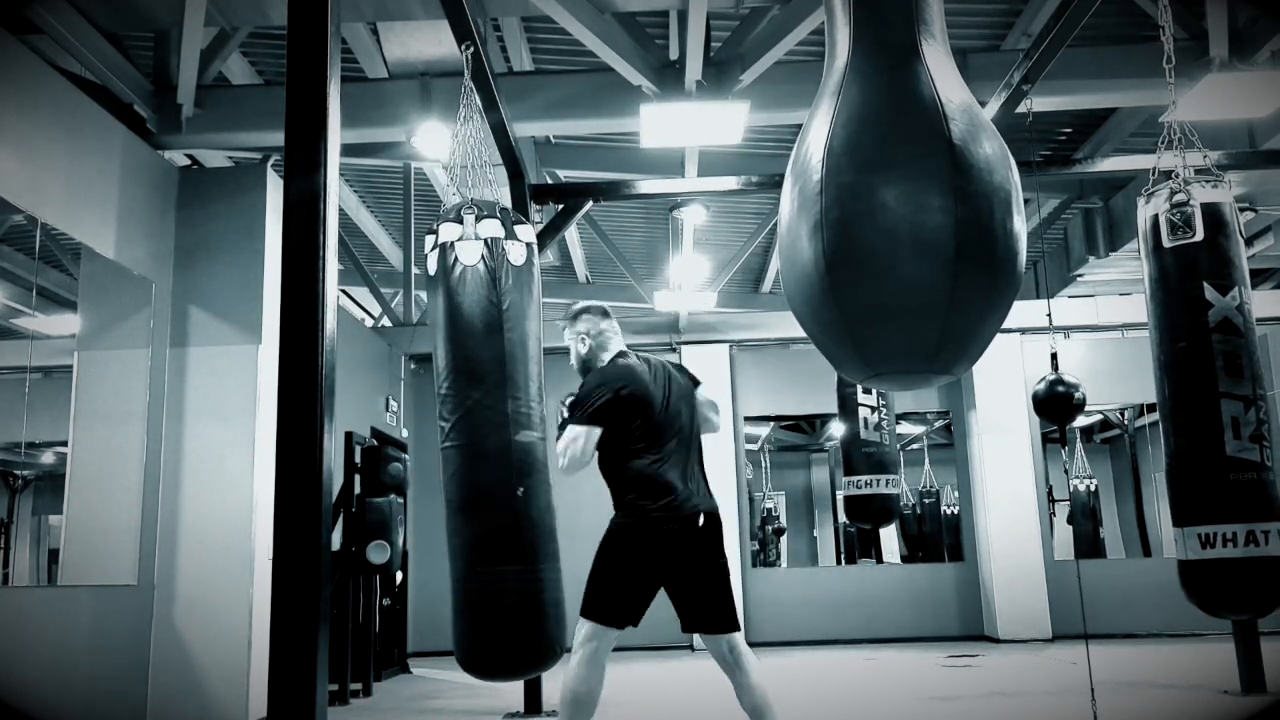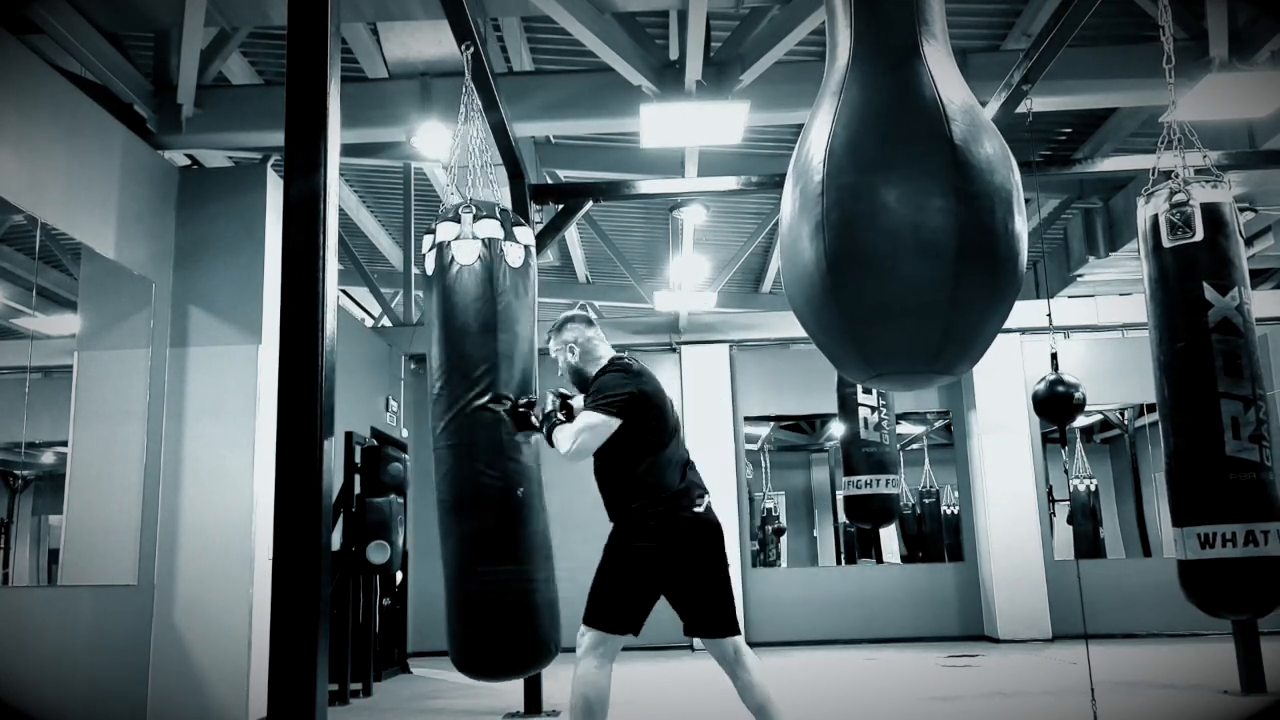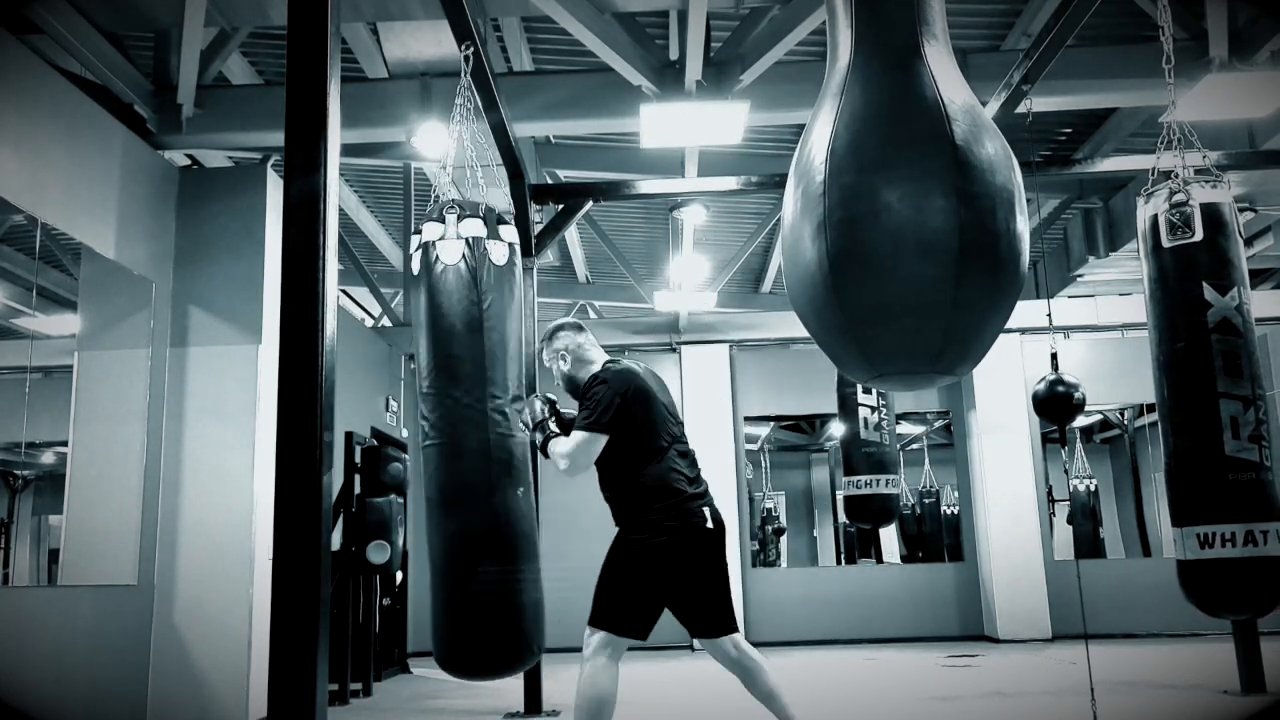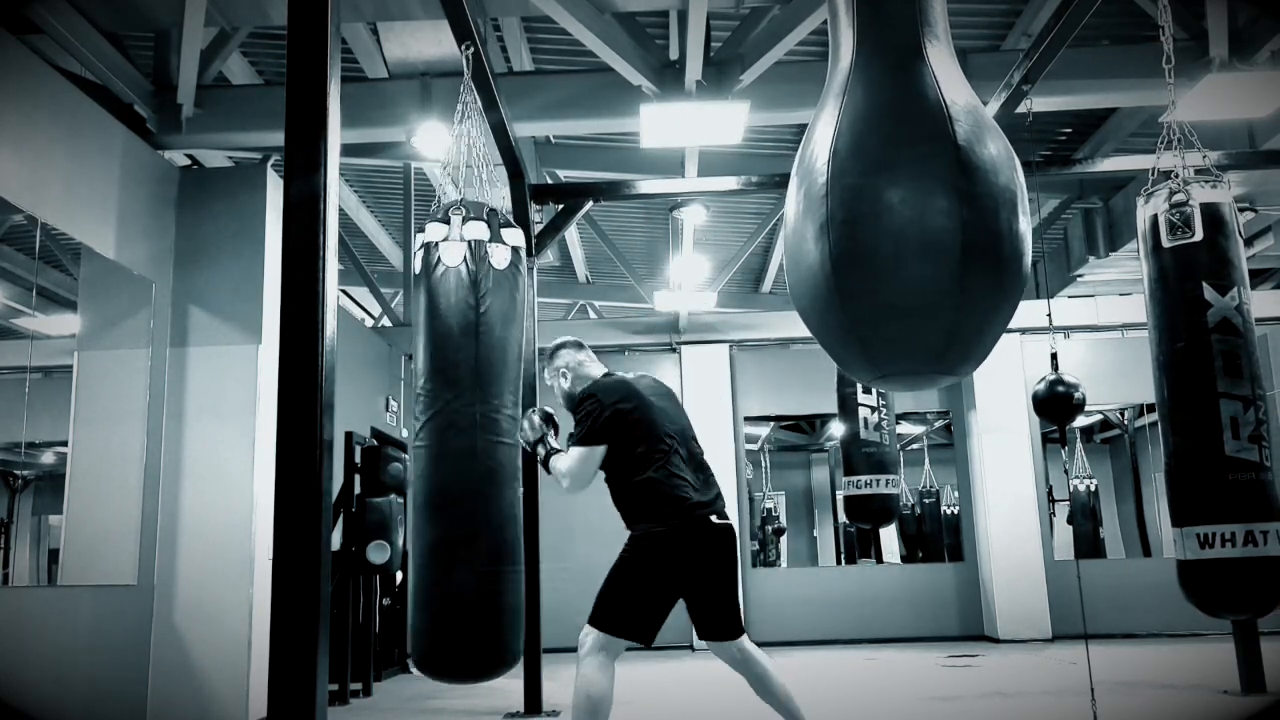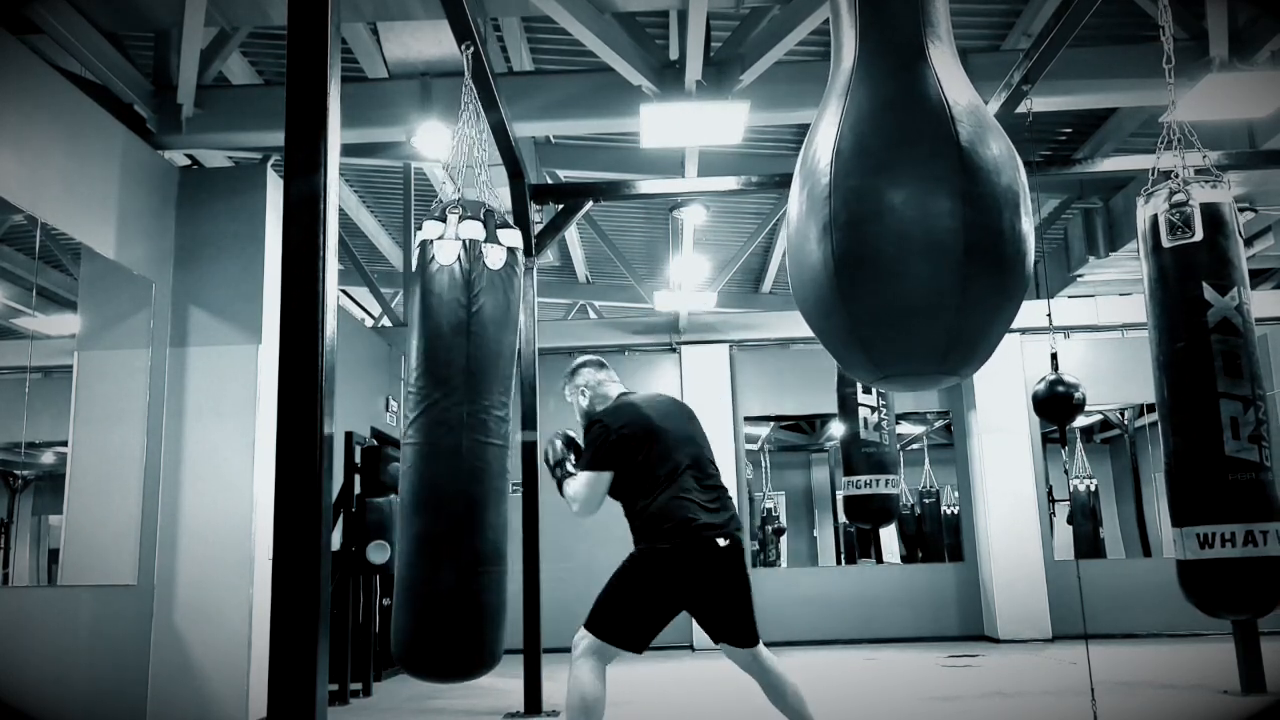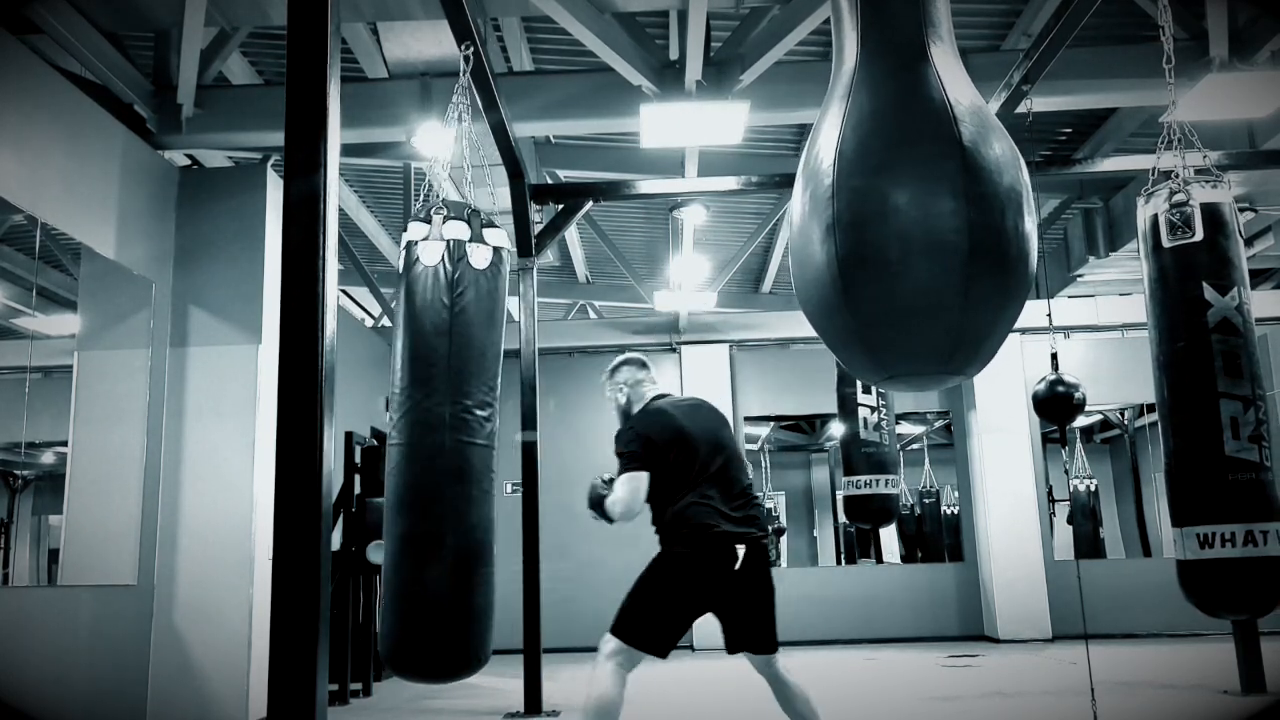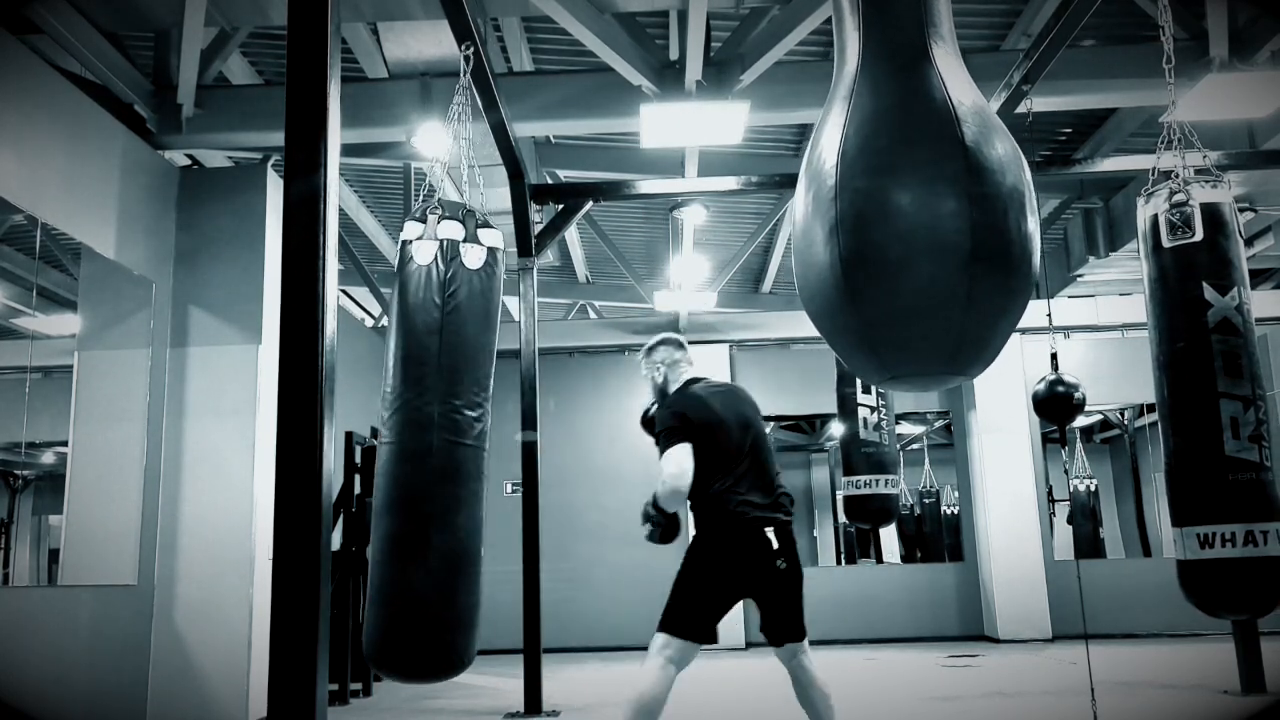
dt=0.1s
person 1, frame 1
left shoulder: (603, 382)
right shoulder: (669, 371)
left elbow: (571, 459)
right elbow: (712, 419)
left wrist: (567, 424)
left hip: (645, 524)
right hip: (699, 523)
left knee: (590, 644)
right knee: (730, 649)
person 1, frame 2
left shoulder: (617, 379)
right shoulder: (627, 372)
left elbow: (576, 446)
left wrist: (548, 421)
right wrist: (561, 413)
left hip: (651, 528)
right hip: (696, 523)
left knee: (594, 648)
right knee: (729, 645)
person 1, frame 3
left shoulder: (607, 385)
right shoulder: (633, 373)
left elbow: (571, 462)
left wrist: (543, 431)
right wrist: (558, 422)
left hip: (658, 531)
right hip: (699, 525)
left knee: (601, 648)
right knee: (726, 643)
person 1, frame 4
left shoulder: (596, 399)
right shoulder: (649, 385)
left elbow: (574, 479)
left wrist: (543, 444)
right wrist: (567, 439)
left hip: (669, 533)
right hip: (713, 528)
left knee: (596, 650)
right knee: (733, 646)
person 1, frame 5
left shoulder: (607, 422)
right shoulder: (671, 406)
left elbow: (584, 504)
left wrist: (562, 468)
left hip: (672, 551)
right hip: (723, 547)
left knee: (588, 653)
right knee: (749, 652)
person 1, frame 6
left shoulder: (638, 427)
right shoulder: (707, 411)
left elbow: (627, 507)
left wrist: (602, 500)
left hip: (692, 556)
right hip: (750, 553)
left knee: (613, 658)
right knee: (767, 661)
person 1, frame 7
left shoulder: (674, 409)
right shoulder: (738, 396)
left elbow: (677, 484)
left wrist: (658, 508)
left hip: (726, 541)
right hip: (778, 541)
left knee: (665, 654)
right knee: (795, 654)
